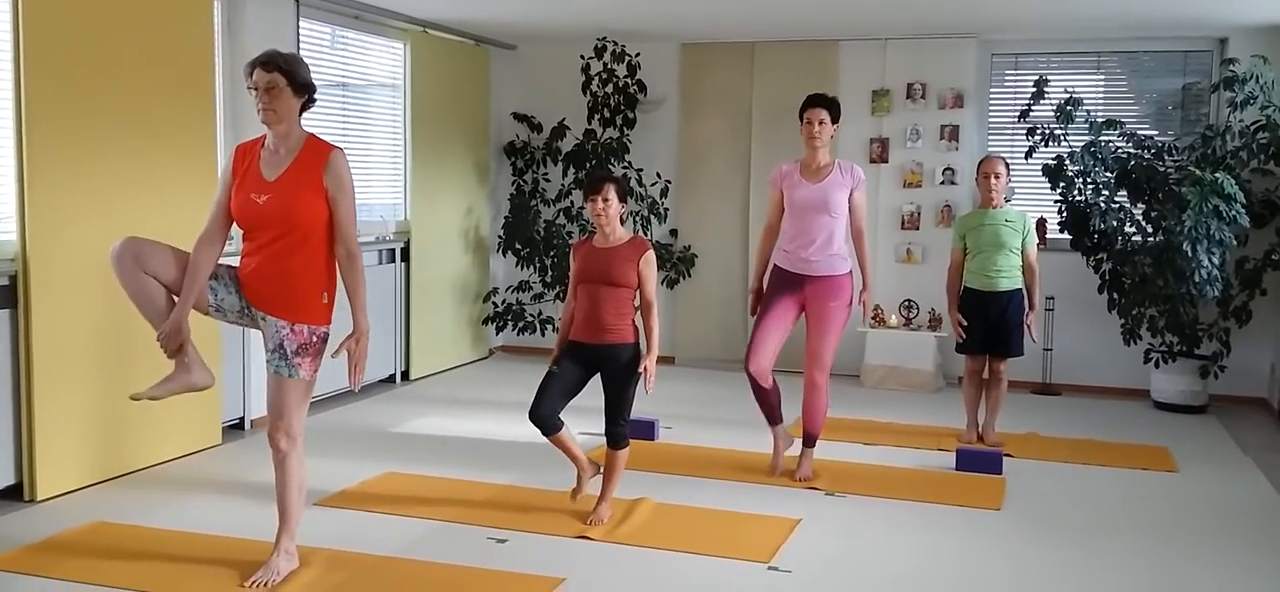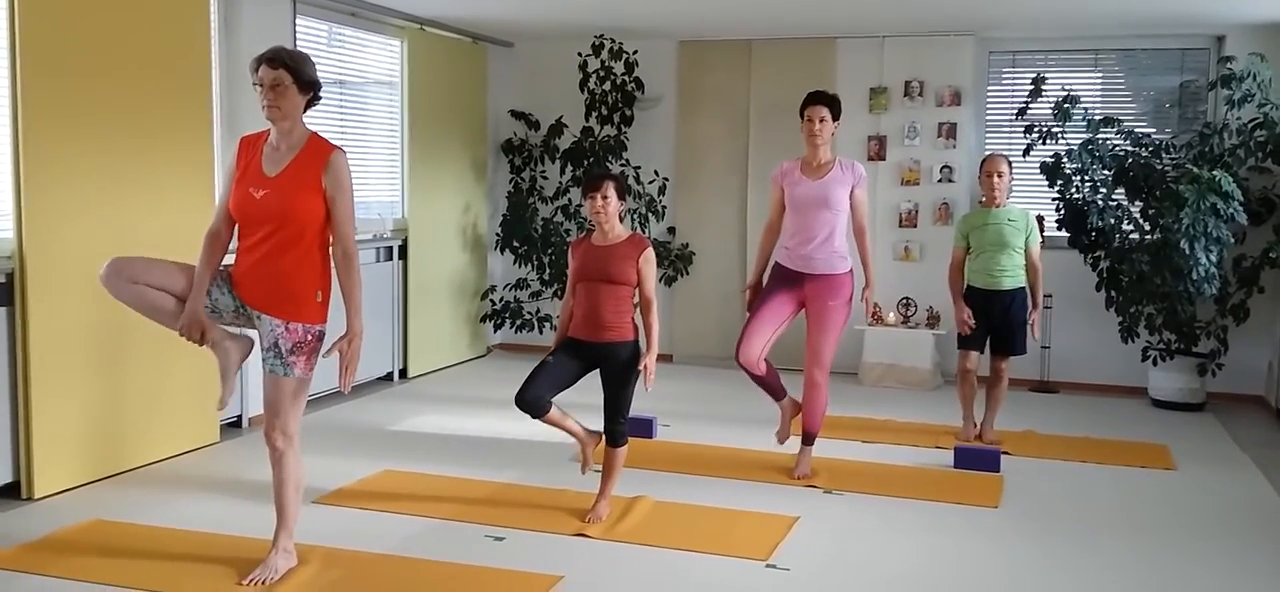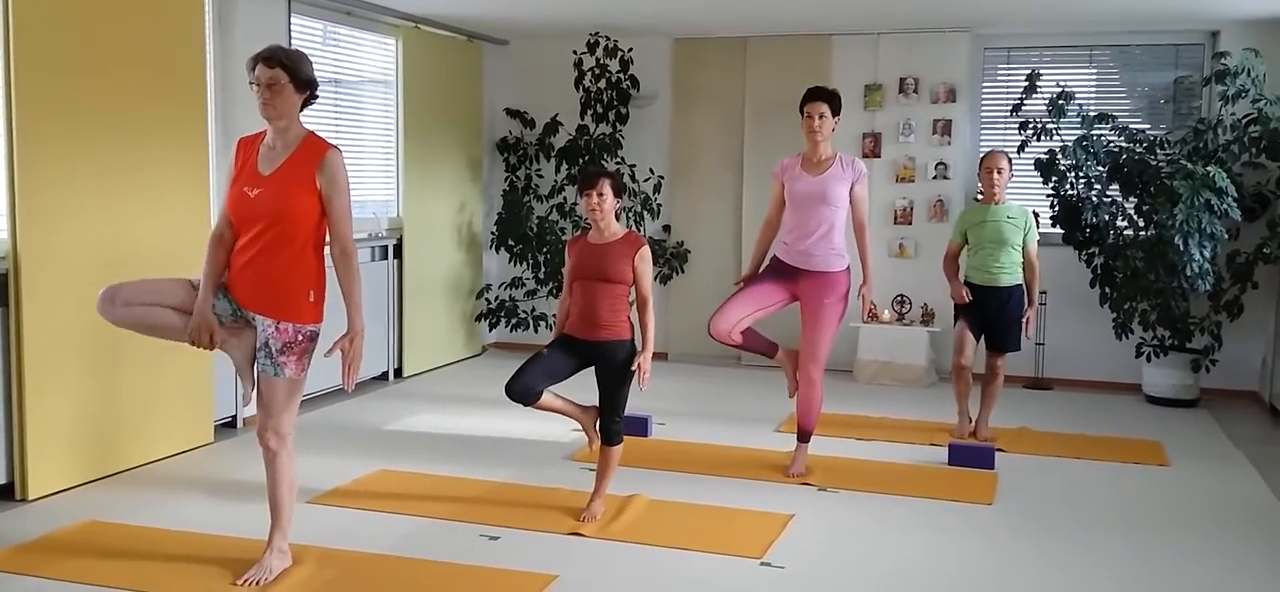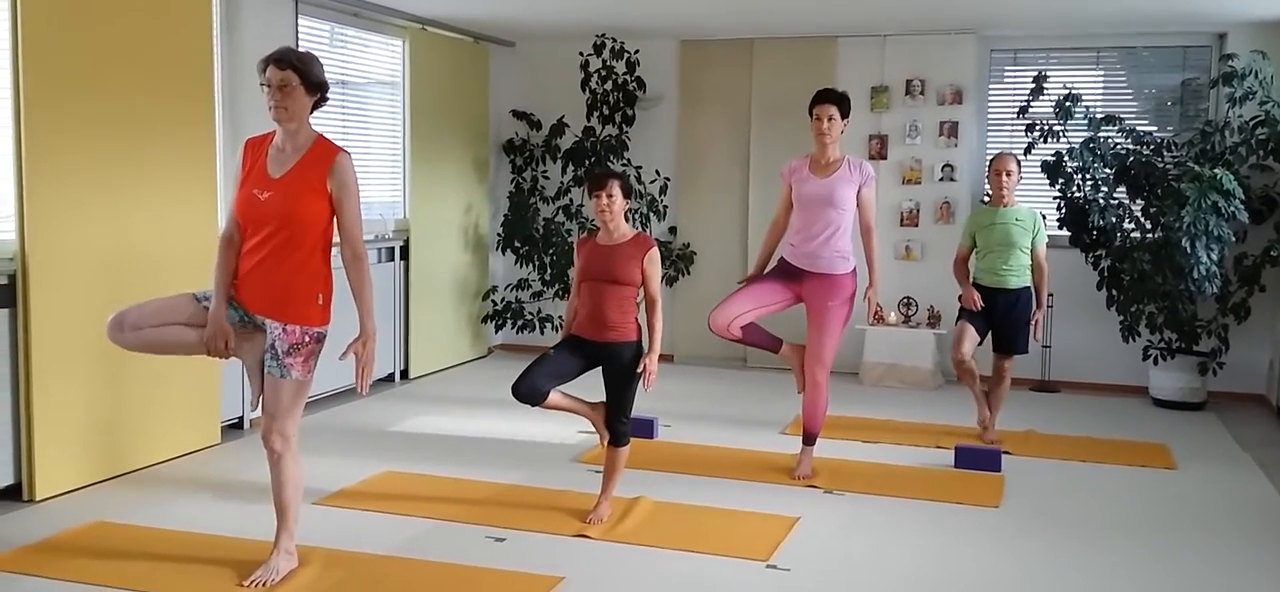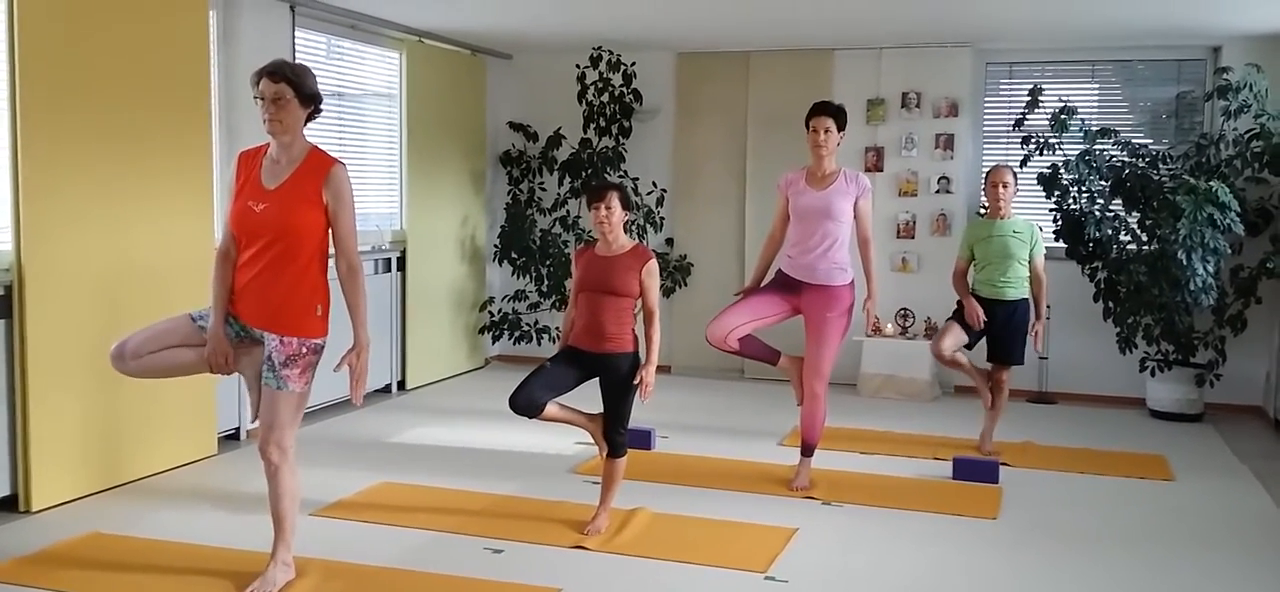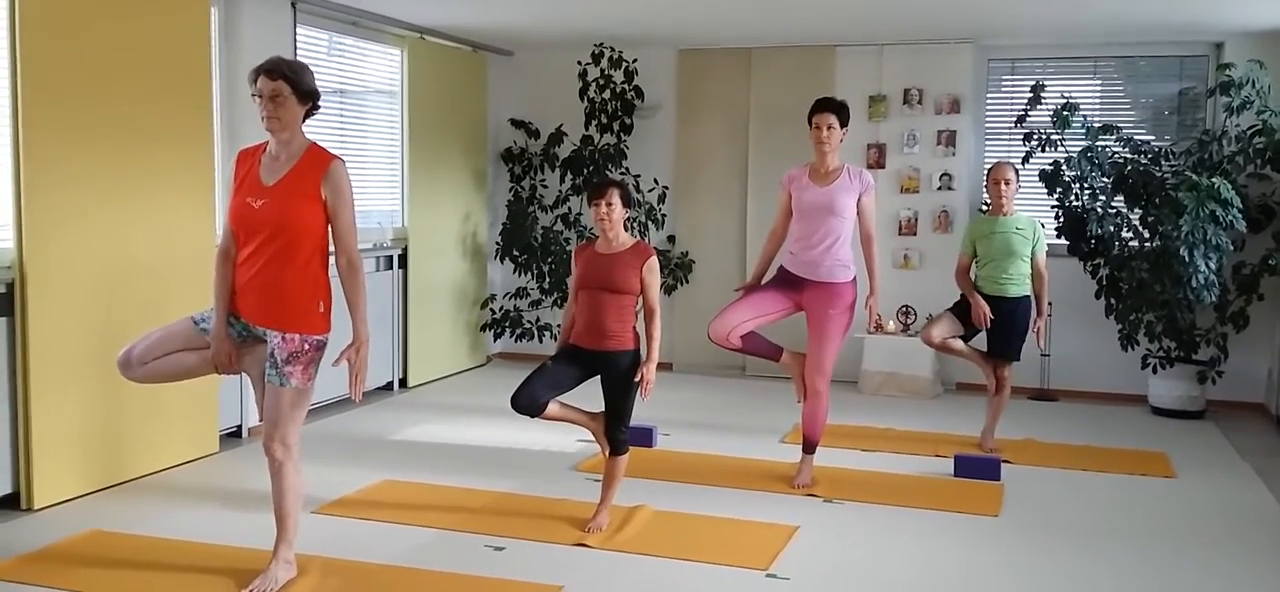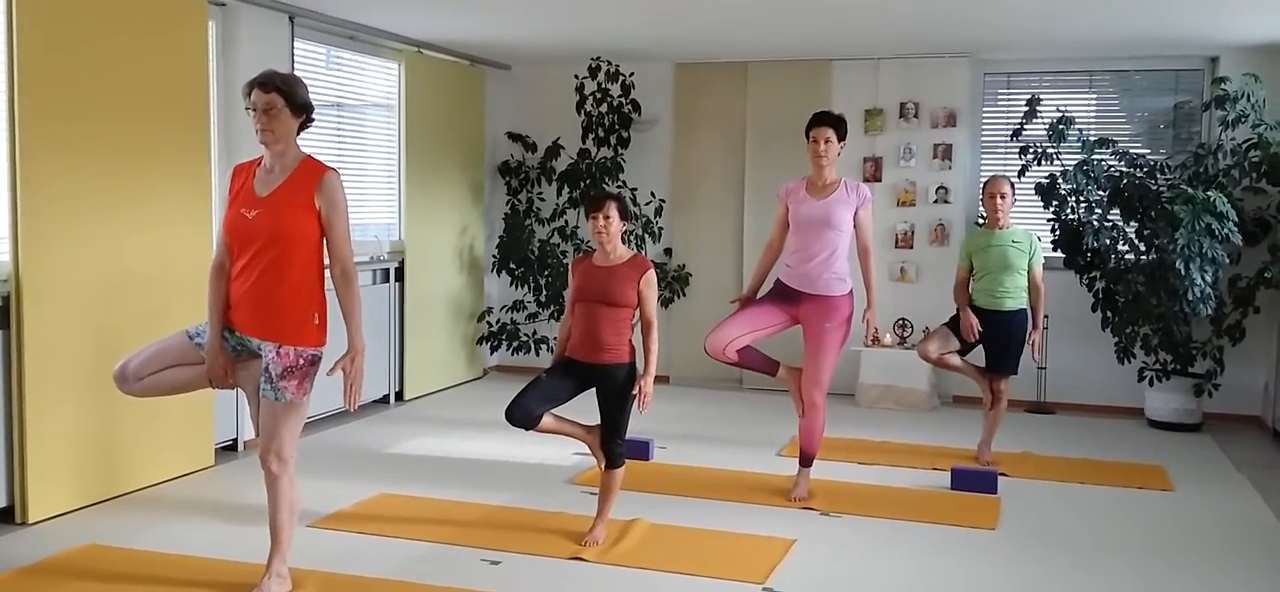
dt=0.4s
person 1, frame 1
left shoulder: (328, 161)
right shoulder: (241, 157)
left elbow: (347, 248)
right elbow: (212, 237)
left wrist: (361, 327)
right wrist: (181, 311)
left hip: (298, 312)
right hip: (245, 293)
left knee: (283, 434)
right knee: (128, 254)
right ankle: (189, 365)
person 1, frame 2
left shoulder: (328, 160)
right shoulder: (245, 149)
left elbow: (345, 248)
right elbow: (220, 230)
left wrist: (355, 327)
right wrist: (195, 301)
left hip: (295, 309)
right hip: (241, 292)
left knee: (280, 432)
right knee: (117, 274)
left ankle: (283, 548)
right ankle: (224, 345)
person 1, frame 3
left shoulder: (324, 158)
right shoulder: (243, 149)
left elbow: (343, 247)
right elbow: (223, 233)
left wrist: (356, 326)
right wrist: (202, 304)
left hip: (289, 309)
right hip: (236, 295)
left knee: (273, 433)
right knee: (112, 302)
right ankle: (234, 339)
person 1, frame 4
left shoulder: (333, 162)
right shoulder: (251, 150)
left elbow: (354, 251)
right elbow: (231, 236)
left wrist: (368, 330)
right wrist: (216, 311)
left hip: (297, 313)
right hip: (242, 300)
left knee: (278, 435)
right knee: (122, 328)
right ankle: (242, 345)
person 1, frame 5
left shoulder: (328, 173)
right shoulder: (245, 163)
left elbow: (349, 262)
right elbow: (227, 250)
left wrist: (362, 341)
right wrist: (216, 327)
left hip: (294, 326)
right hip: (240, 314)
left knee: (275, 447)
right knee: (125, 356)
right ankle: (241, 360)
person 1, frame 6
left shoulder: (328, 170)
right shoulder: (244, 161)
left elbow: (348, 258)
right elbow: (228, 248)
left wrist: (361, 336)
right wrist: (219, 326)
left hip: (297, 324)
right hip: (242, 314)
left knee: (279, 444)
right knee: (133, 362)
right ankle: (245, 359)
person 1, frame 7
left shoulder: (322, 181)
right shoulder: (239, 176)
left elbow: (343, 269)
right elbow: (222, 262)
left wrist: (356, 346)
right wrist: (213, 338)
left hip: (291, 337)
right hip: (236, 327)
left knee: (275, 458)
right knee: (128, 377)
right ankle: (241, 372)
person 2, frame 1
left shoulder: (851, 175)
right shoulder: (783, 174)
left elbow: (858, 231)
right elbow: (771, 229)
left wrist: (867, 283)
right wrist: (756, 280)
left hip: (832, 281)
right hip: (786, 277)
left knee: (817, 373)
right knee: (756, 363)
left ankle: (807, 455)
right ankle: (779, 434)
person 2, frame 2
left shoulder: (852, 173)
right shoulder: (785, 172)
left elbow: (861, 229)
right elbow: (773, 226)
left wrist: (870, 281)
right wrist: (756, 276)
left hip: (833, 279)
right hip: (787, 274)
left knee: (818, 371)
right knee: (747, 354)
left ankle: (806, 453)
right ankle: (786, 403)
person 2, frame 3
left shoulder: (852, 169)
right shoulder: (786, 168)
left elbow: (861, 225)
right elbow: (772, 221)
left wrist: (868, 279)
right wrist: (752, 269)
left hip: (829, 276)
right hip: (783, 268)
left knee: (813, 368)
right knee: (721, 326)
left ankle: (801, 450)
right ankle: (784, 356)
person 2, frame 4
left shoulder: (860, 172)
right shoulder: (794, 169)
left elbow: (868, 228)
right elbow: (779, 223)
left wrist: (874, 282)
right wrist: (757, 270)
left hip: (835, 278)
right hip: (789, 270)
left knee: (818, 372)
right knee: (721, 320)
left ankle: (806, 453)
right ankle: (790, 351)
person 2, frame 5
left shoulder: (857, 184)
right shoulder: (791, 182)
left elbow: (865, 240)
right elbow: (776, 235)
left wrist: (872, 293)
right wrist: (754, 282)
left hip: (833, 290)
right hip: (787, 282)
left knee: (816, 384)
right knee: (718, 332)
left ankle: (805, 464)
right ankle: (788, 363)
person 2, frame 6
left shoulder: (859, 180)
right shoulder: (793, 178)
left elbow: (868, 236)
right elbow: (778, 232)
left wrist: (875, 290)
right wrist: (755, 278)
left hip: (835, 287)
right hip: (789, 279)
left knee: (818, 381)
right knee: (721, 330)
left ankle: (807, 461)
right ankle: (790, 360)
person 2, frame 7
left shoulder: (857, 193)
right shoulder: (791, 191)
left elbow: (865, 249)
right elbow: (774, 244)
left wrist: (872, 303)
right wrist: (751, 290)
left hip: (831, 300)
right hip: (786, 292)
left knee: (814, 394)
right knee: (717, 343)
left ankle: (803, 474)
right ankle: (787, 374)
person 3, frame 1
left shoulder: (641, 250)
right shoulder: (579, 249)
left elbow: (649, 306)
right elbow: (571, 302)
left wrist: (651, 353)
right wrist: (558, 347)
left hip: (621, 350)
right hip: (580, 347)
left knee: (616, 426)
right knee: (541, 412)
left ankle: (605, 501)
right ankle: (585, 466)
person 3, frame 2
left shoulder: (640, 248)
right shoulder: (577, 247)
left elbow: (648, 303)
right elbow: (569, 300)
left wrist: (651, 351)
right wrist: (556, 345)
left hip: (620, 347)
right hip: (578, 343)
left knee: (616, 424)
right knee: (528, 397)
left ankle: (603, 499)
right ankle: (585, 435)
person 3, frame 3
left shoulder: (636, 246)
right shoulder: (574, 245)
left elbow: (645, 301)
right elbow: (567, 297)
left wrist: (647, 350)
right wrist: (554, 342)
left hip: (616, 345)
right hip: (574, 340)
left knee: (612, 422)
right knee: (518, 387)
left ankle: (599, 498)
right ankle: (583, 413)
person 3, frame 4
left shoulder: (645, 247)
right shoulder: (583, 246)
left elbow: (654, 303)
right elbow: (575, 298)
left wrist: (653, 352)
right wrist: (562, 342)
left hip: (623, 346)
right hip: (581, 341)
left knee: (618, 424)
right knee: (525, 388)
left ankle: (605, 499)
right ankle: (593, 411)
person 3, frame 5
left shoulder: (643, 259)
right shoulder: (581, 256)
left elbow: (652, 314)
right elbow: (573, 308)
left wrist: (651, 363)
right wrist: (559, 352)
left hip: (620, 357)
right hip: (578, 352)
left knee: (616, 435)
right knee: (522, 401)
left ankle: (603, 511)
right ankle: (591, 422)
person 3, frame 6
left shoulder: (644, 256)
right shoulder: (581, 253)
left elbow: (652, 312)
right elbow: (572, 306)
left wrist: (651, 361)
right wrist: (558, 351)
left hip: (621, 355)
right hip: (579, 350)
left knee: (617, 432)
right knee: (524, 400)
left ankle: (604, 509)
right ankle: (592, 421)
person 3, frame 7
left shoulder: (641, 269)
right shoulder: (579, 266)
left elbow: (650, 325)
right elbow: (568, 318)
left wrist: (649, 374)
right wrist: (554, 363)
left hip: (617, 368)
right hip: (575, 363)
left knee: (613, 445)
right knee: (519, 413)
left ankle: (601, 522)
right ankle: (588, 434)
person 4, frame 1
left shoulder: (1021, 220)
right shoulder: (965, 222)
left elbow: (1030, 266)
right elbow: (956, 268)
left wrist: (1033, 308)
right wrist: (952, 307)
left hip: (1009, 298)
right hip: (973, 297)
left knee: (998, 367)
right knee: (973, 366)
left ankle: (989, 426)
right ankle: (971, 425)
person 4, frame 2
left shoulder: (1025, 219)
right shoulder: (968, 220)
left elbow: (1033, 265)
right elbow: (956, 266)
left wrist: (1036, 306)
right wrist: (958, 303)
left hip: (1012, 298)
right hip: (976, 296)
left knee: (1000, 366)
right knee: (966, 365)
left ankle: (988, 425)
right ankle: (968, 421)
person 4, frame 3
left shoulder: (1024, 216)
right shoulder: (967, 215)
left elbow: (1031, 263)
right elbow: (950, 256)
left wrist: (1032, 303)
right wrist: (954, 282)
left hip: (1009, 294)
right hip: (973, 292)
left knee: (995, 363)
right knee: (961, 360)
left ankle: (983, 422)
right ankle: (963, 417)
person 4, frame 4
left shoulder: (1032, 218)
right shoulder: (976, 217)
left elbow: (1040, 266)
right elbow: (961, 260)
left wrist: (1041, 306)
right wrist: (966, 287)
left hip: (1017, 296)
right hip: (982, 293)
left knee: (1003, 365)
right knee: (960, 354)
left ankle: (990, 425)
right ankle: (980, 398)
person 4, frame 5
left shoulder: (1030, 230)
right shoulder: (974, 229)
left elbow: (1038, 277)
right elbow: (959, 273)
left wrist: (1040, 317)
right wrist: (967, 300)
left hip: (1014, 307)
right hip: (979, 302)
left knee: (1001, 376)
right knee: (941, 348)
left ankle: (987, 435)
right ankle: (977, 376)
person 4, frame 6
left shoulder: (1032, 227)
right shoulder: (976, 226)
left elbow: (1040, 274)
right elbow: (961, 271)
left wrist: (1041, 314)
right wrist: (974, 298)
left hip: (1016, 304)
right hip: (980, 300)
left knee: (1003, 372)
right knee: (931, 334)
left ankle: (988, 433)
right ankle: (981, 359)
person 4, frame 7
left shoulder: (1028, 240)
right shoulder: (972, 240)
left elbow: (1036, 287)
right elbow: (960, 284)
left wrist: (1037, 327)
right wrist: (965, 312)
left hip: (1012, 317)
right hip: (976, 313)
left knee: (999, 386)
right knee: (927, 350)
left ankle: (985, 446)
right ankle: (978, 374)
